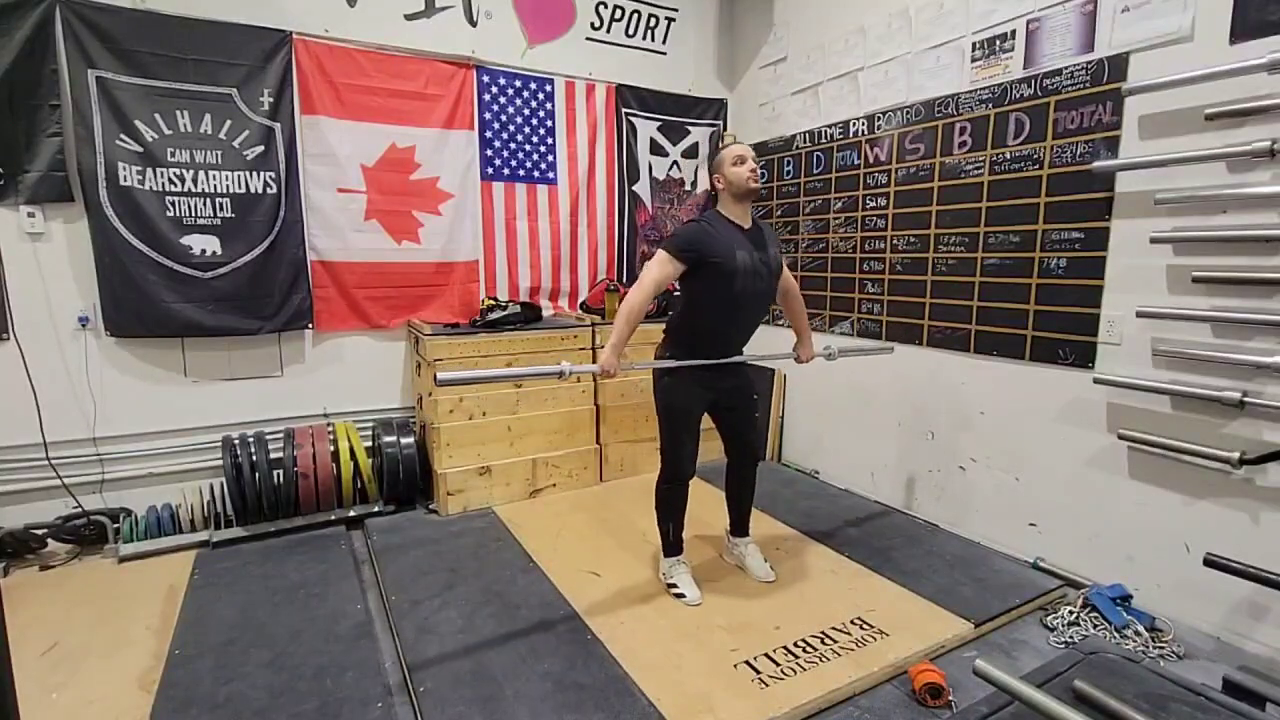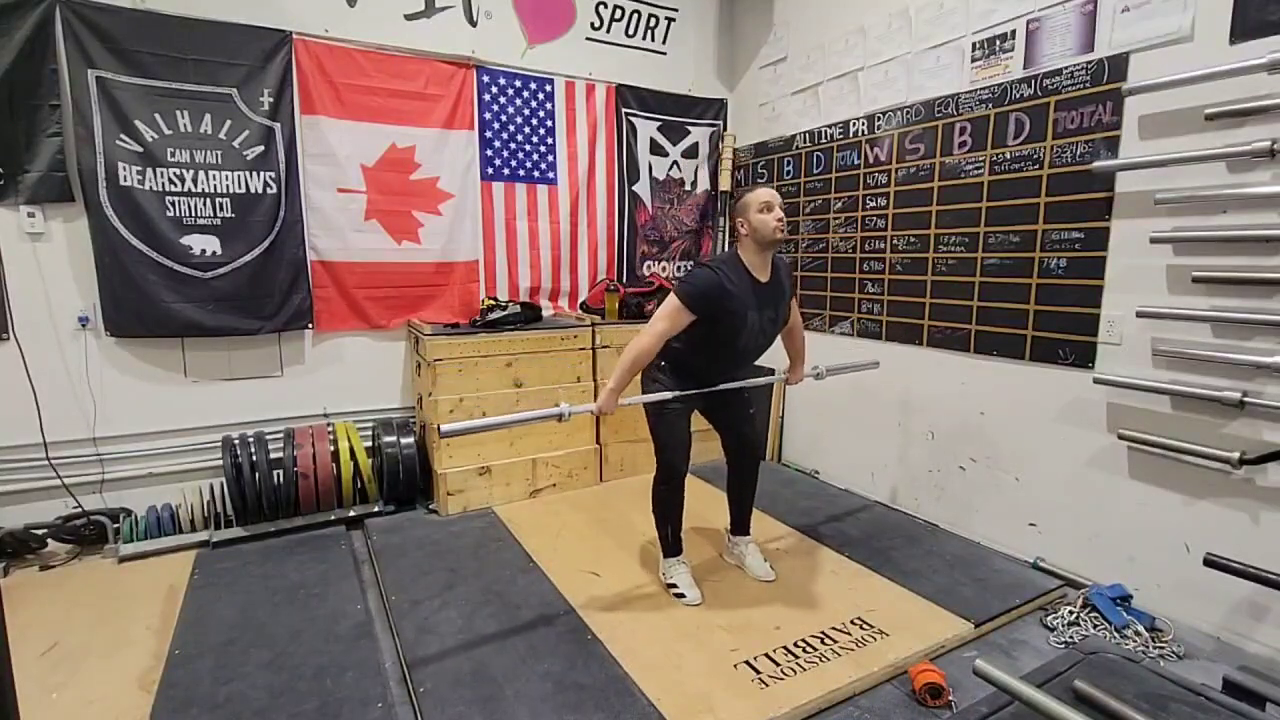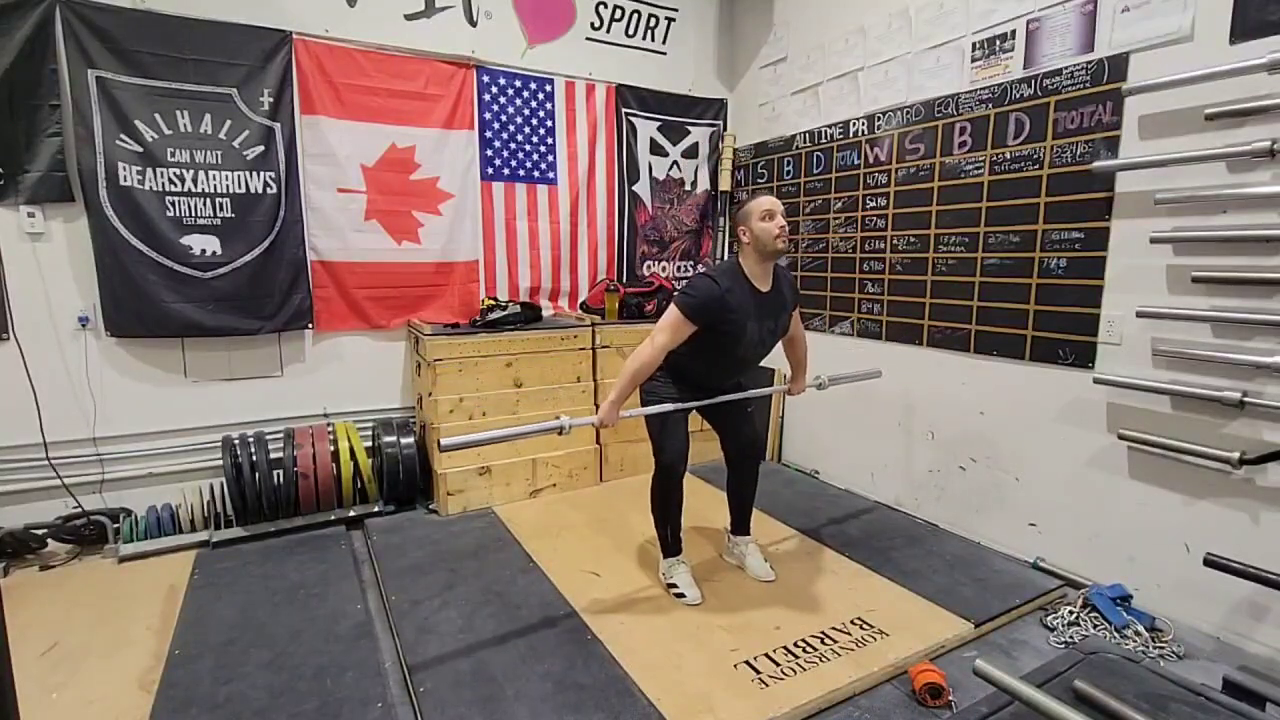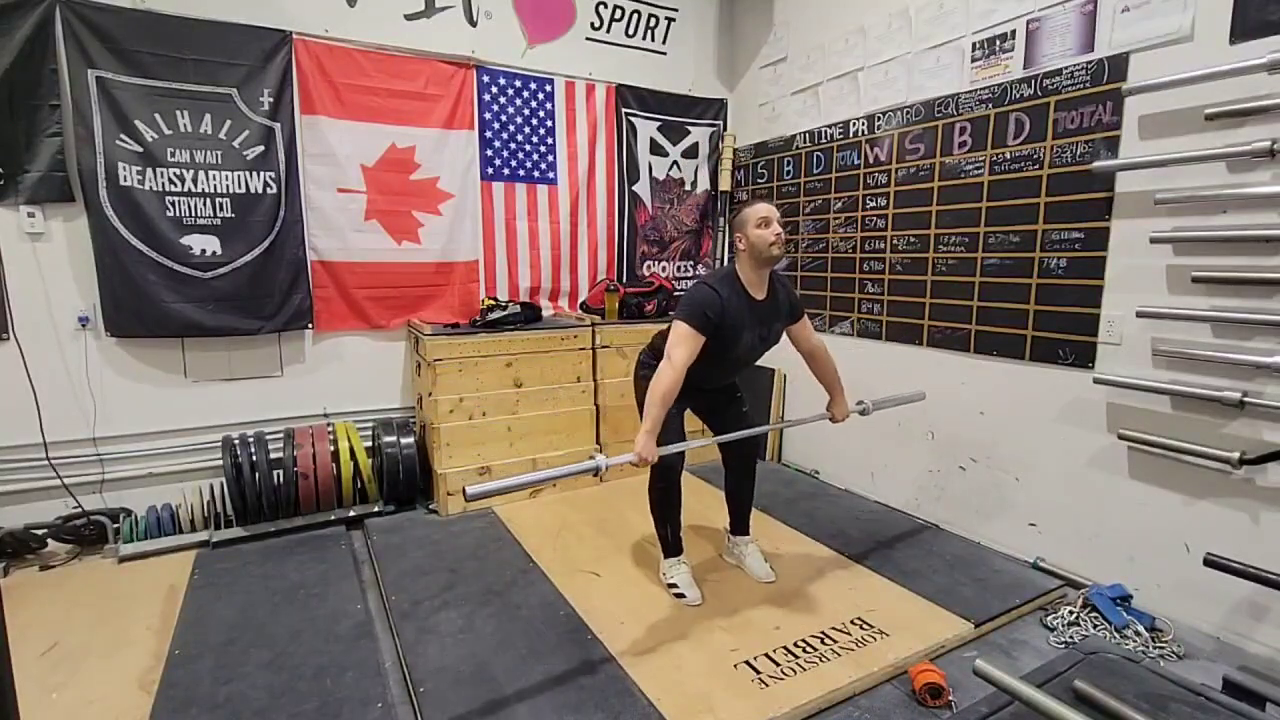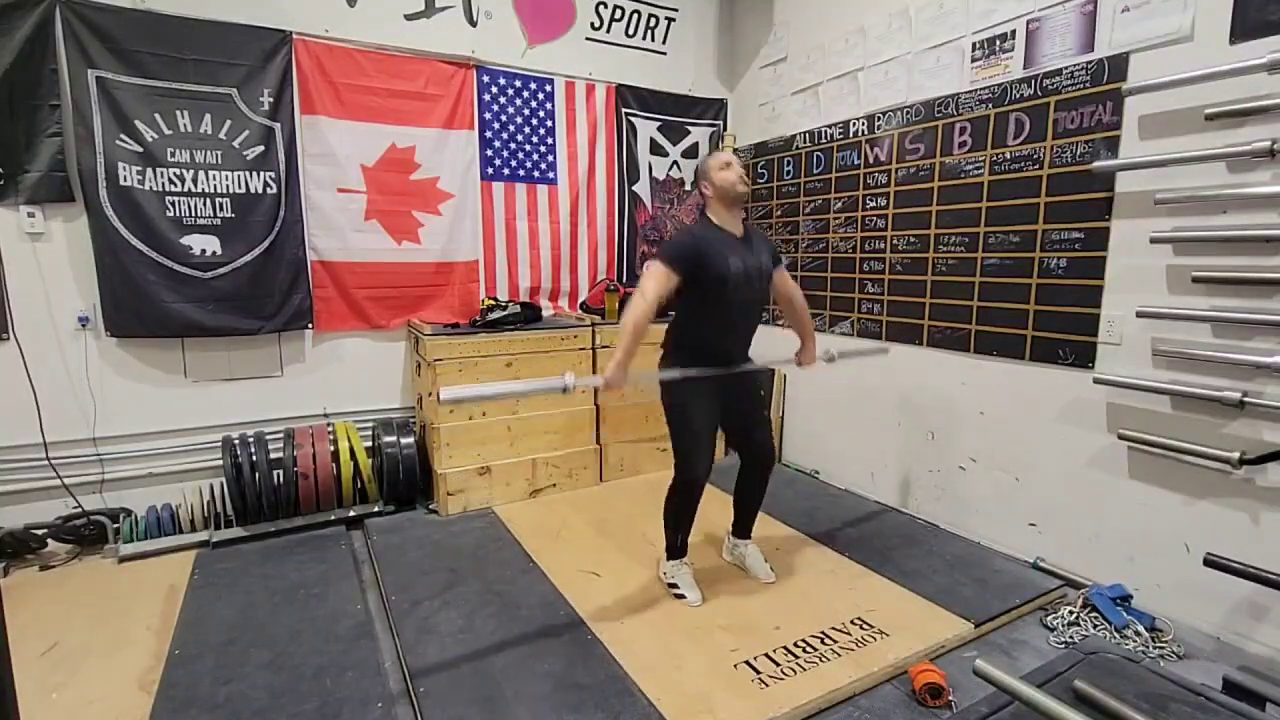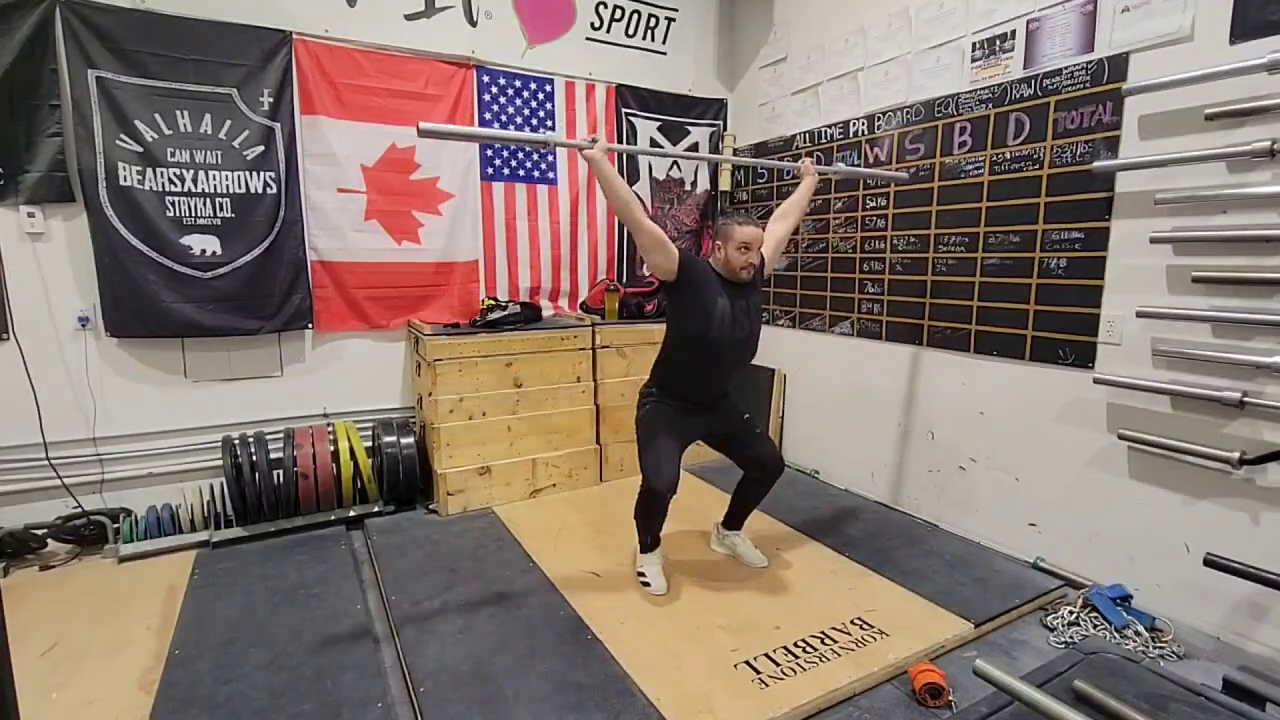
dt=0.5s
person 1, frame 1
left shoulder: (765, 237)
right shoulder: (699, 234)
left elbow: (787, 289)
right elbow: (645, 288)
left wrist: (804, 339)
right wrist: (614, 349)
left hip: (730, 366)
right hip: (683, 368)
left knee: (747, 453)
right knee: (679, 465)
left ankle: (739, 541)
right ankle: (672, 560)
person 1, frame 2
left shoulder: (782, 275)
right shoulder: (713, 279)
left elbow: (792, 323)
right elbow: (655, 333)
left wrist: (797, 366)
right wrist: (613, 389)
left hip: (724, 379)
right hip: (673, 377)
left knee: (749, 449)
right knee: (674, 464)
left ankle: (739, 541)
right ankle: (672, 561)
person 1, frame 3
left shoulder: (785, 284)
right shoulder: (714, 288)
left elbow: (794, 335)
right elbow: (656, 345)
left wrist: (799, 377)
right wrist: (613, 402)
left hip: (723, 381)
right hip: (671, 380)
left knee: (749, 449)
right knee: (671, 462)
left ankle: (739, 540)
right ankle: (672, 560)
person 1, frame 4
left shoulder: (782, 294)
right shoulder: (711, 295)
left elbow: (813, 347)
right elbow: (674, 364)
left wrist: (837, 398)
right wrist: (647, 436)
left hip: (717, 380)
right hip: (663, 376)
left knee: (744, 449)
right knee: (668, 462)
left ankle: (738, 541)
right ankle: (672, 560)
person 1, frame 5
left shoulder: (760, 244)
right shoulder: (690, 241)
left elbow: (791, 298)
right elbow: (646, 299)
left wrist: (808, 344)
right wrist: (620, 364)
left hip: (737, 370)
right hip: (687, 371)
left knee: (761, 454)
right knee: (695, 470)
left ankle: (740, 542)
right ankle: (675, 561)
person 1, frame 6
left shoulder: (754, 276)
right shoulder: (689, 277)
left elbow: (783, 222)
right elbow: (639, 222)
left wrist: (809, 180)
right wrist: (599, 163)
left hip: (717, 403)
right hip: (667, 404)
left knee: (767, 463)
right knee: (660, 484)
left ankle: (728, 533)
right ankle: (648, 554)
